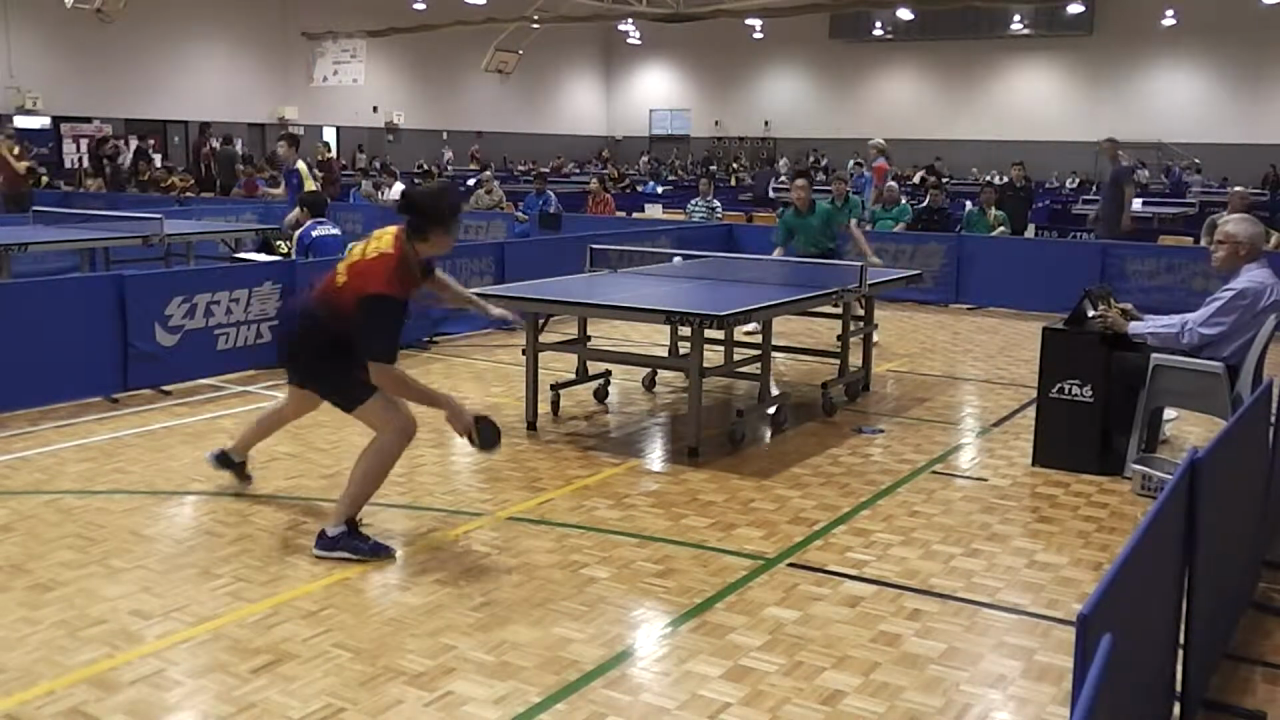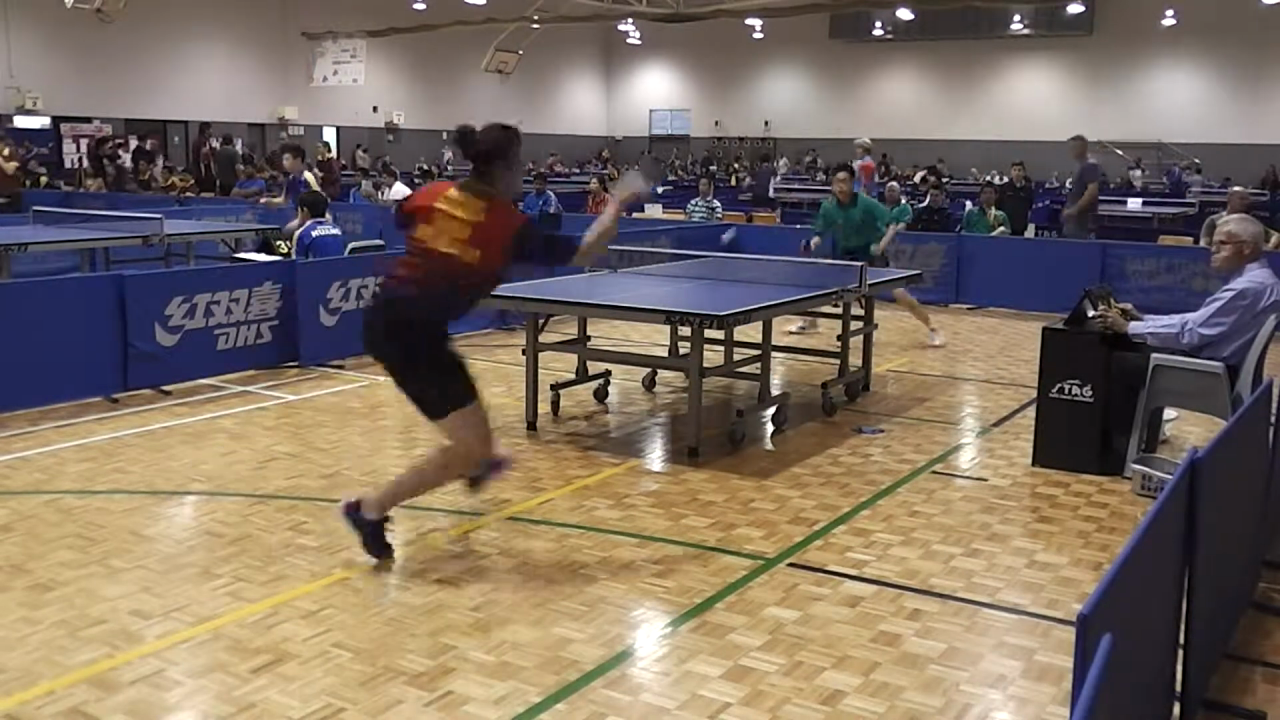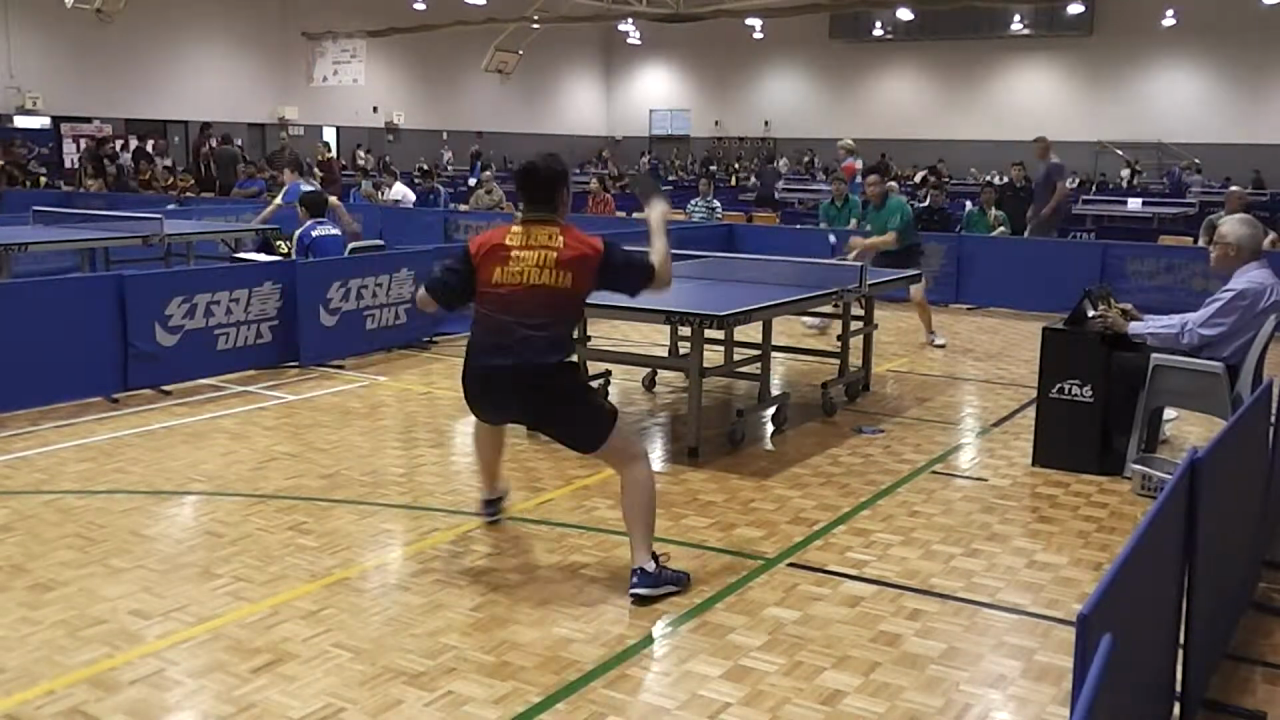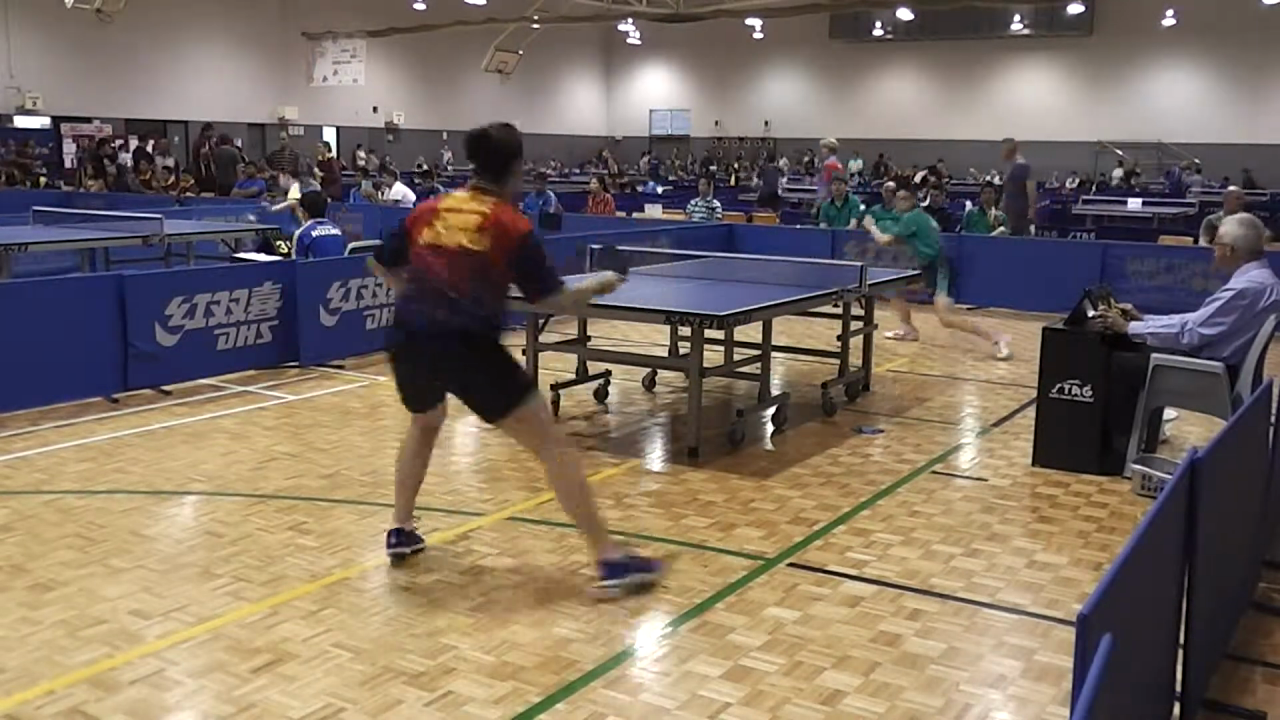
dt=0.3s
person 1, frame 1
left shoulder: (400, 239)
right shoulder: (386, 287)
left elbow: (433, 278)
right elbow: (381, 374)
left wrist: (483, 306)
right wrist: (449, 405)
left hip: (314, 336)
right hip: (317, 350)
left knee: (298, 403)
right knee: (399, 428)
left ankle: (231, 455)
right ankle: (337, 532)
person 1, frame 2
left shoulder: (433, 195)
right shoulder: (512, 228)
left elbow: (400, 216)
right elbow: (582, 253)
right wrist: (620, 201)
left hip: (384, 320)
right hip: (419, 337)
right knee: (470, 443)
left ankle: (480, 464)
right ankle: (371, 509)
person 1, frame 3
left shoulder: (485, 244)
right shoulder: (589, 250)
left elbow: (428, 300)
right elbow: (660, 278)
right wrist: (658, 225)
left hip: (481, 379)
right hip: (545, 379)
left knee: (497, 411)
right knee: (633, 459)
left ankle: (491, 497)
right ankle: (644, 569)
person 1, frame 4
left shoulder: (427, 210)
right shoulder: (514, 226)
left elbow: (383, 268)
right elbow: (553, 300)
right wrist: (603, 281)
left hip: (409, 338)
right hip: (468, 347)
left knee: (425, 422)
right knee: (555, 445)
left ankle: (401, 530)
right ankle: (610, 558)
person 2, frame 1
left shoulder: (1249, 287)
right shoulder: (1256, 279)
left elbow: (1190, 332)
right elbow: (1197, 320)
left wrist: (1129, 328)
right wrist: (1143, 318)
right hip: (1213, 363)
left knee: (1121, 364)
right knee: (1139, 352)
left ankle: (1124, 443)
person 2, frame 2
left shoulder: (1249, 287)
right shoulder: (1255, 279)
left elbow: (1190, 332)
right elbow: (1197, 321)
left wrist: (1128, 328)
right wrist: (1143, 318)
right hip: (1212, 363)
left knee: (1119, 364)
right knee: (1138, 352)
left ankle: (1124, 445)
person 2, frame 3
left shoulder: (1249, 287)
right shoulder: (1256, 279)
left elbow: (1190, 332)
right elbow: (1197, 321)
left wrist: (1129, 328)
right wrist: (1143, 318)
right hip: (1215, 364)
left knee: (1120, 364)
right knee: (1137, 352)
left ankle: (1123, 444)
person 2, frame 4
left shoulder: (1249, 287)
right shoulder: (1258, 279)
left elbow: (1190, 332)
right elbow: (1198, 320)
left wrist: (1128, 327)
right wrist: (1143, 318)
right hip: (1214, 363)
left knee: (1120, 364)
right knee: (1137, 352)
left ankle: (1124, 444)
